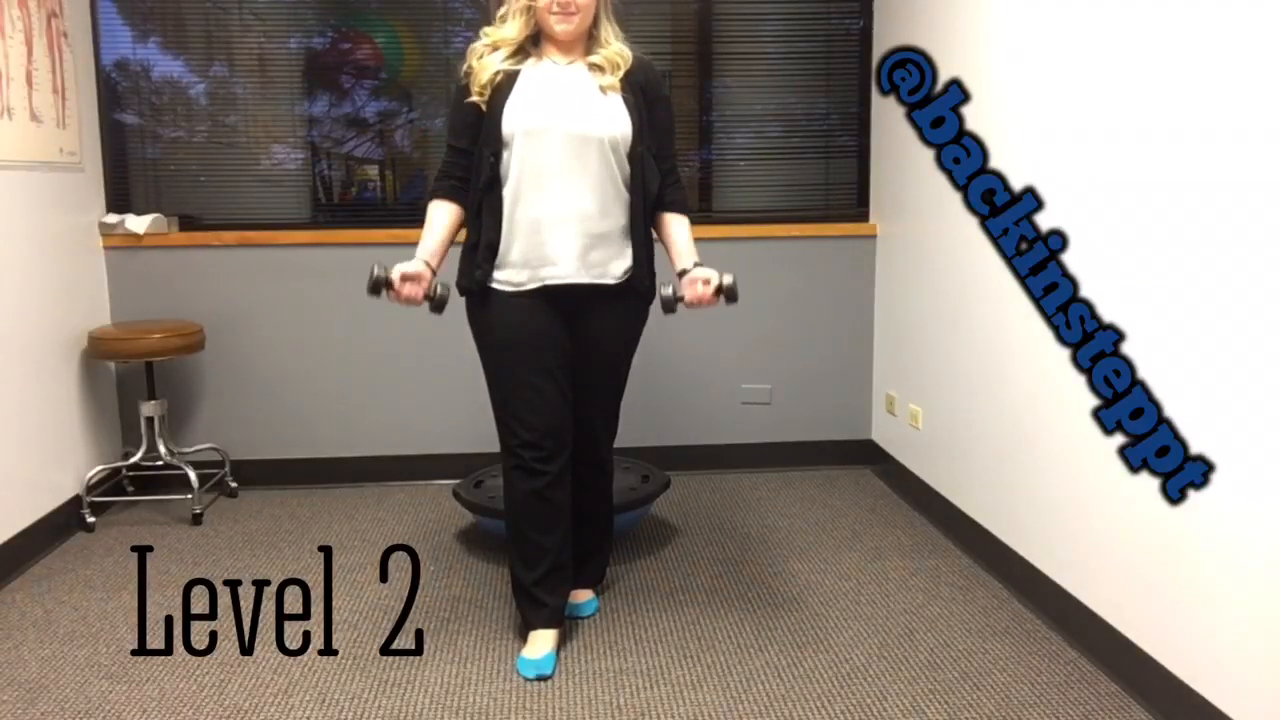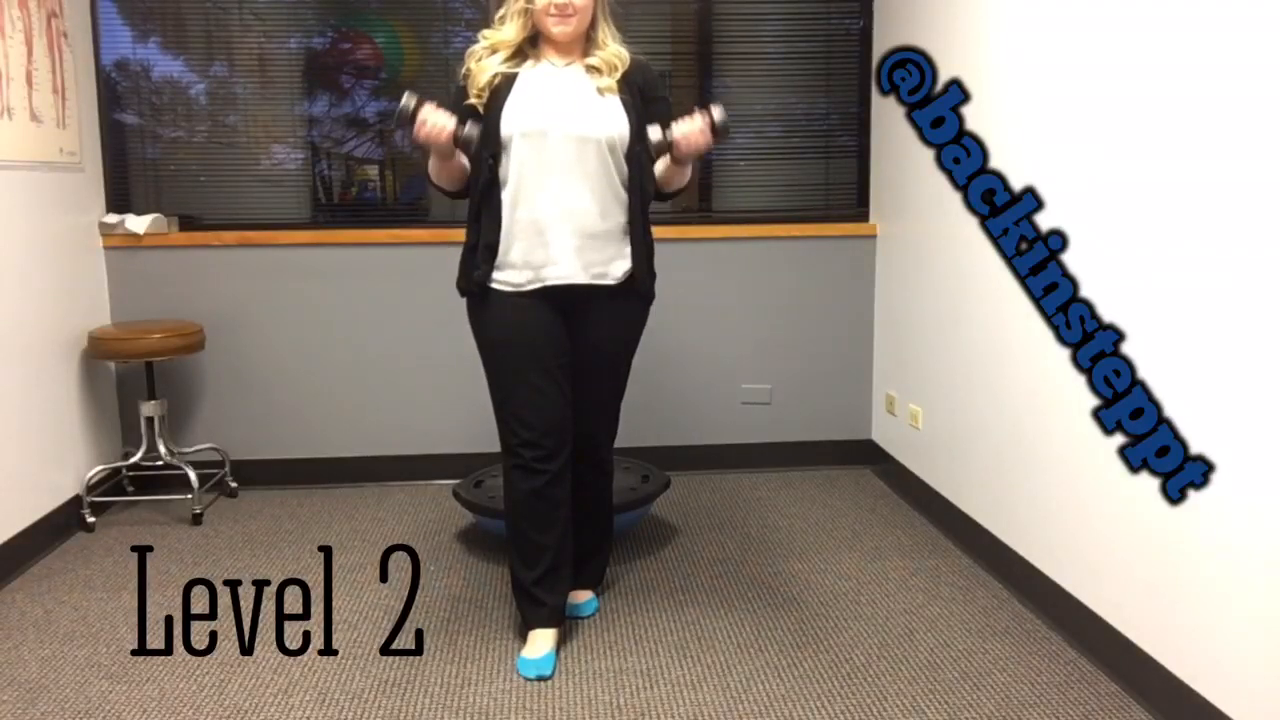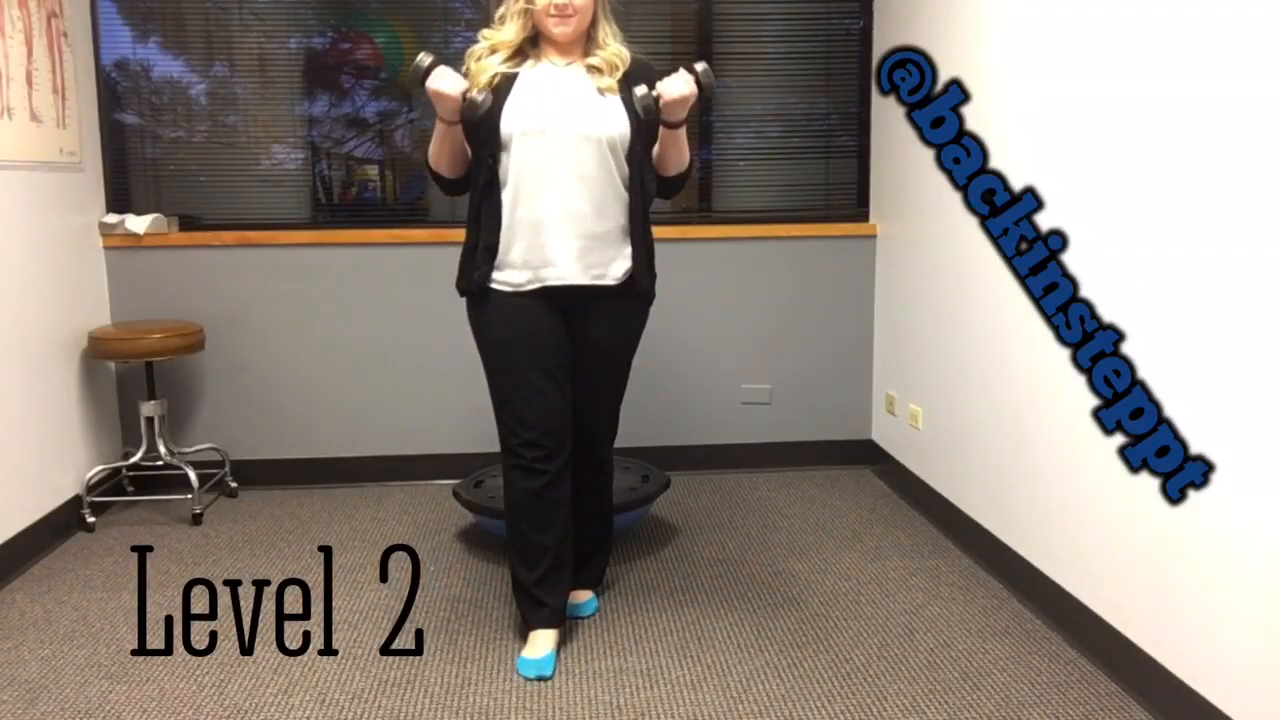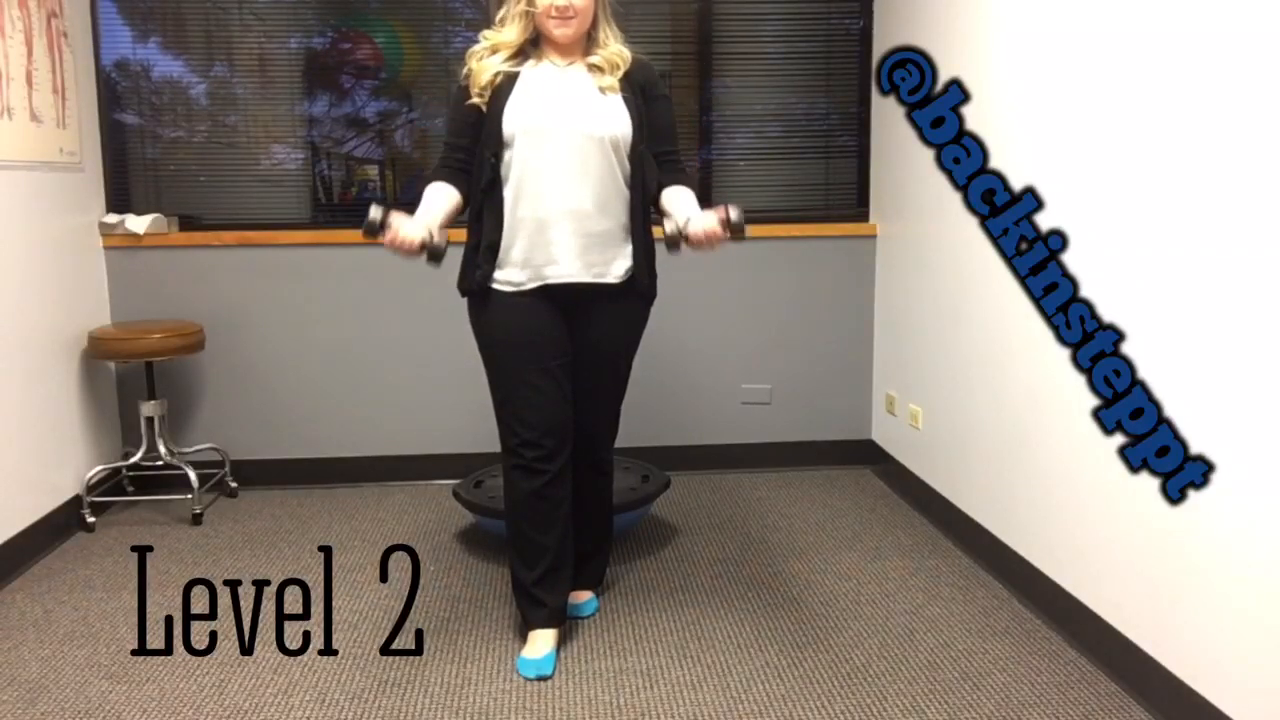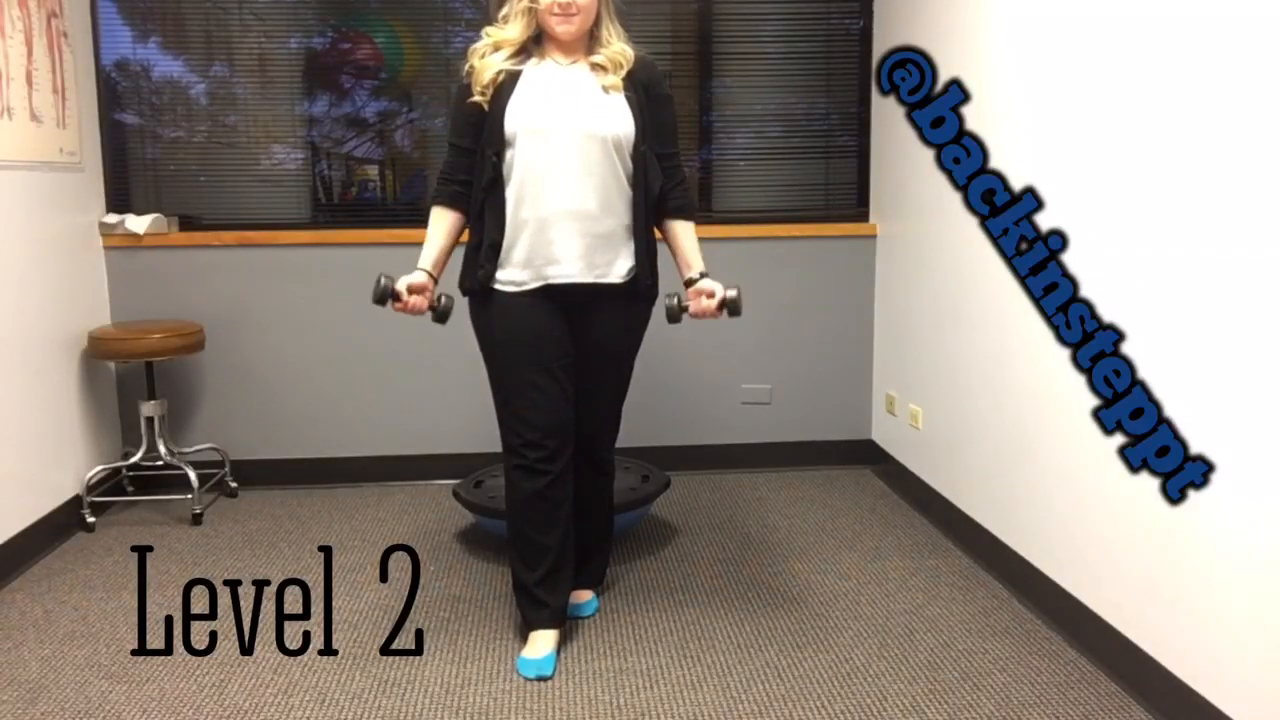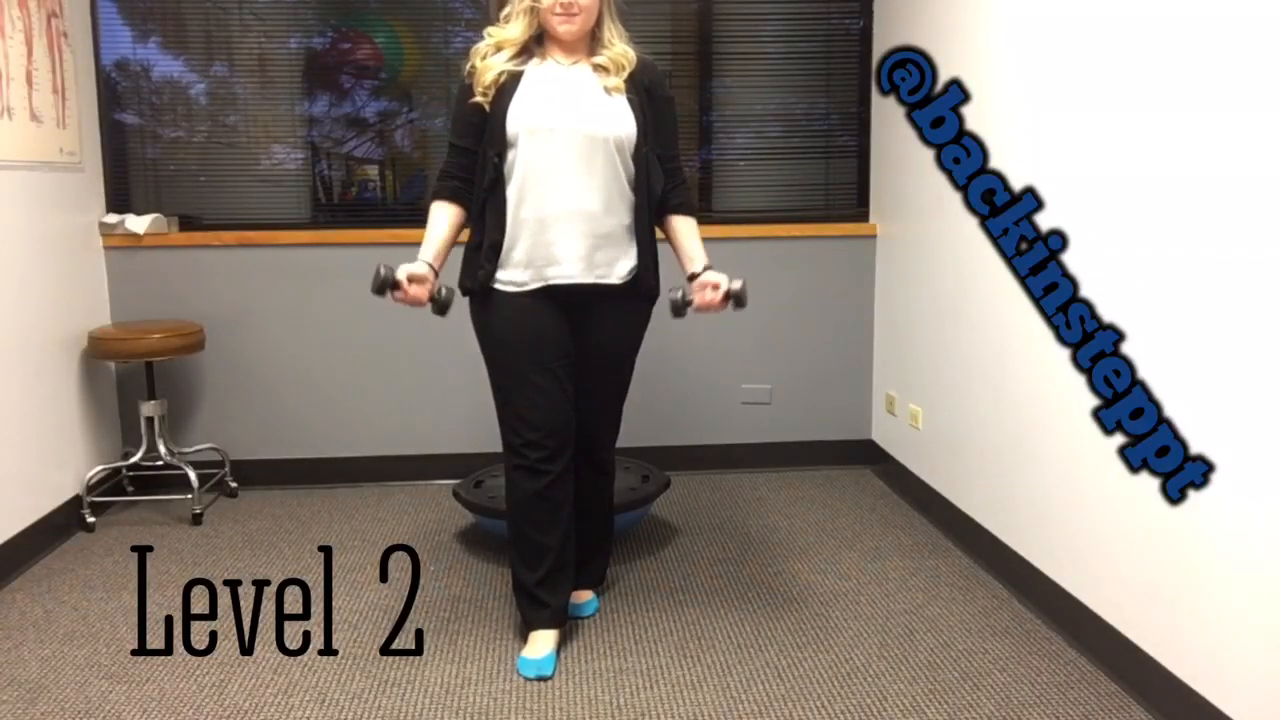
dt=0.4s
person 1, frame 1
left shoulder: (635, 76)
right shoulder: (490, 72)
left elbow: (663, 184)
right elbow: (457, 178)
left wrist: (687, 264)
right wrist: (425, 259)
left hip: (610, 291)
right hip: (514, 291)
left knee: (593, 440)
right knee: (533, 447)
left ankle: (585, 576)
right ankle: (542, 614)
person 1, frame 2
left shoulder: (632, 77)
right shoulder: (489, 73)
left elbow: (660, 181)
right elbow: (457, 177)
left wrist: (684, 153)
right wrist: (439, 148)
left hip: (610, 289)
right hip: (514, 289)
left knee: (592, 439)
right knee: (532, 446)
left ankle: (583, 576)
right ankle: (541, 613)
person 1, frame 3
left shoulder: (631, 74)
right shoulder: (491, 70)
left elbow: (667, 180)
right elbow: (453, 178)
left wrist: (674, 121)
right wrist: (447, 116)
left hip: (609, 289)
right hip: (514, 289)
left knee: (593, 439)
right knee: (532, 446)
left ankle: (584, 576)
right ankle: (542, 614)
person 1, frame 4
left shoulder: (634, 77)
right shoulder: (490, 74)
left elbow: (664, 170)
right elbow: (456, 171)
left wrist: (693, 215)
right wrist: (422, 220)
left hip: (611, 288)
right hip: (515, 290)
left knee: (593, 439)
right knee: (533, 446)
left ankle: (584, 576)
right ankle: (542, 613)
person 1, frame 5
left shoulder: (637, 76)
right shoulder: (491, 72)
left elbow: (668, 184)
right elbow: (458, 181)
left wrist: (695, 273)
right wrist: (427, 268)
left hip: (613, 290)
right hip: (516, 290)
left knee: (595, 440)
right knee: (535, 446)
left ankle: (585, 577)
right ankle: (542, 614)
person 1, frame 6
left shoulder: (638, 76)
right shoulder: (493, 71)
left elbow: (668, 185)
right elbow: (459, 179)
left wrist: (698, 268)
right wrist: (427, 260)
left hip: (613, 290)
right hip: (517, 291)
left knee: (595, 440)
right knee: (534, 447)
left ankle: (585, 577)
right ankle: (542, 614)
